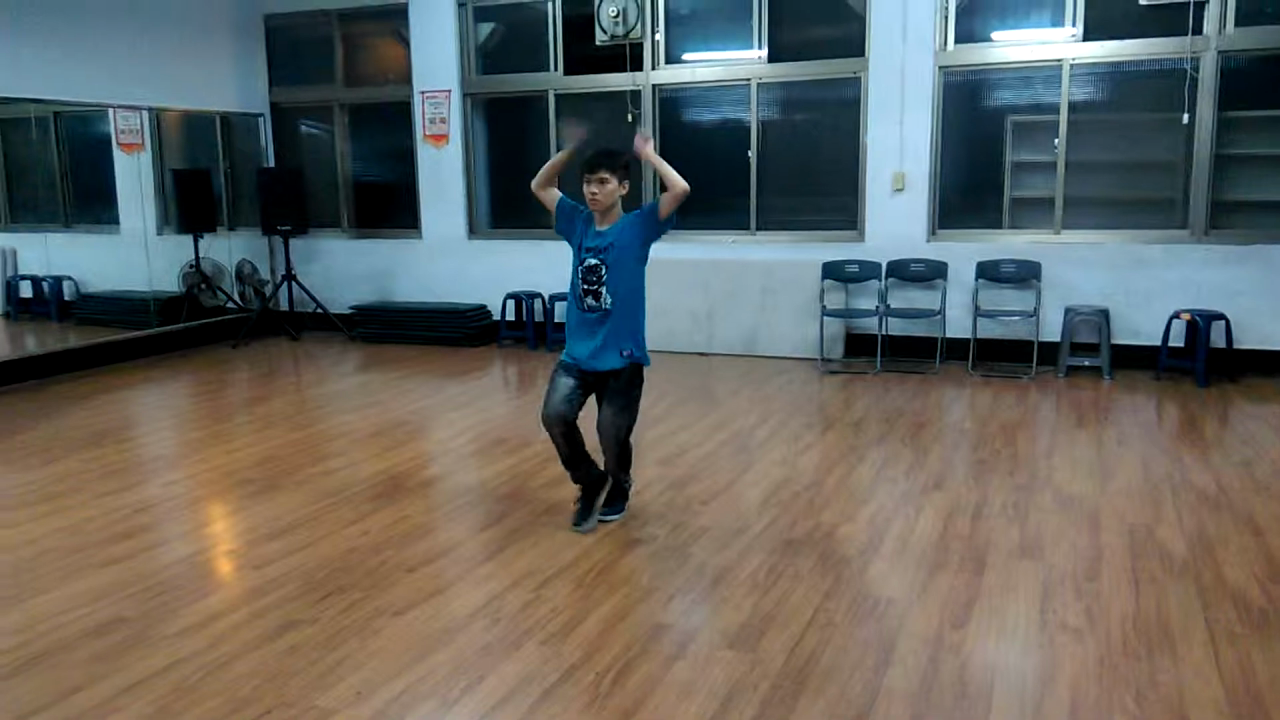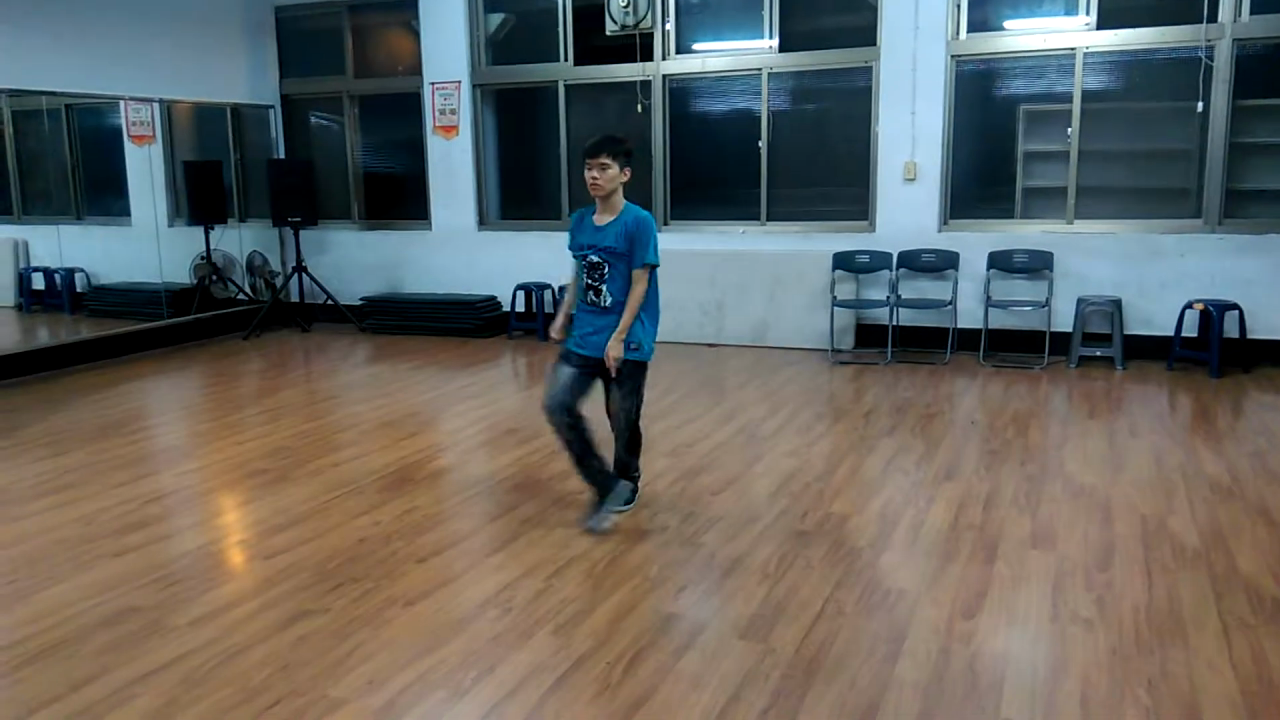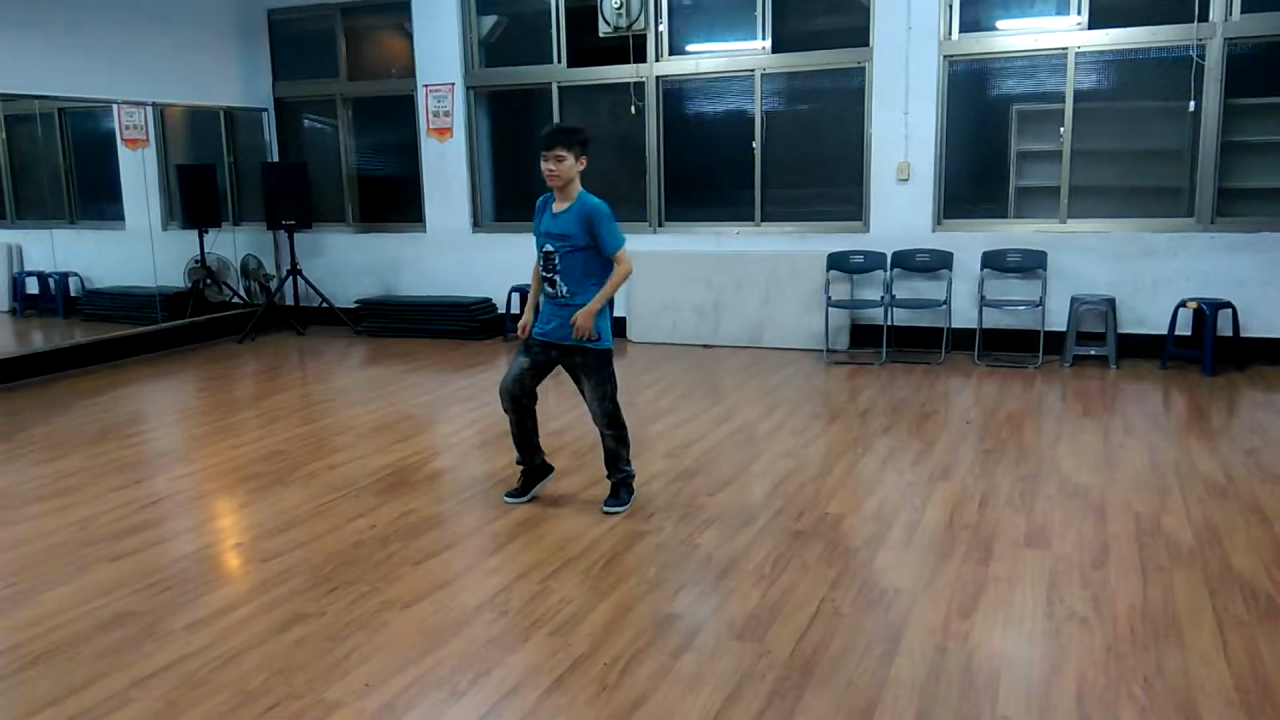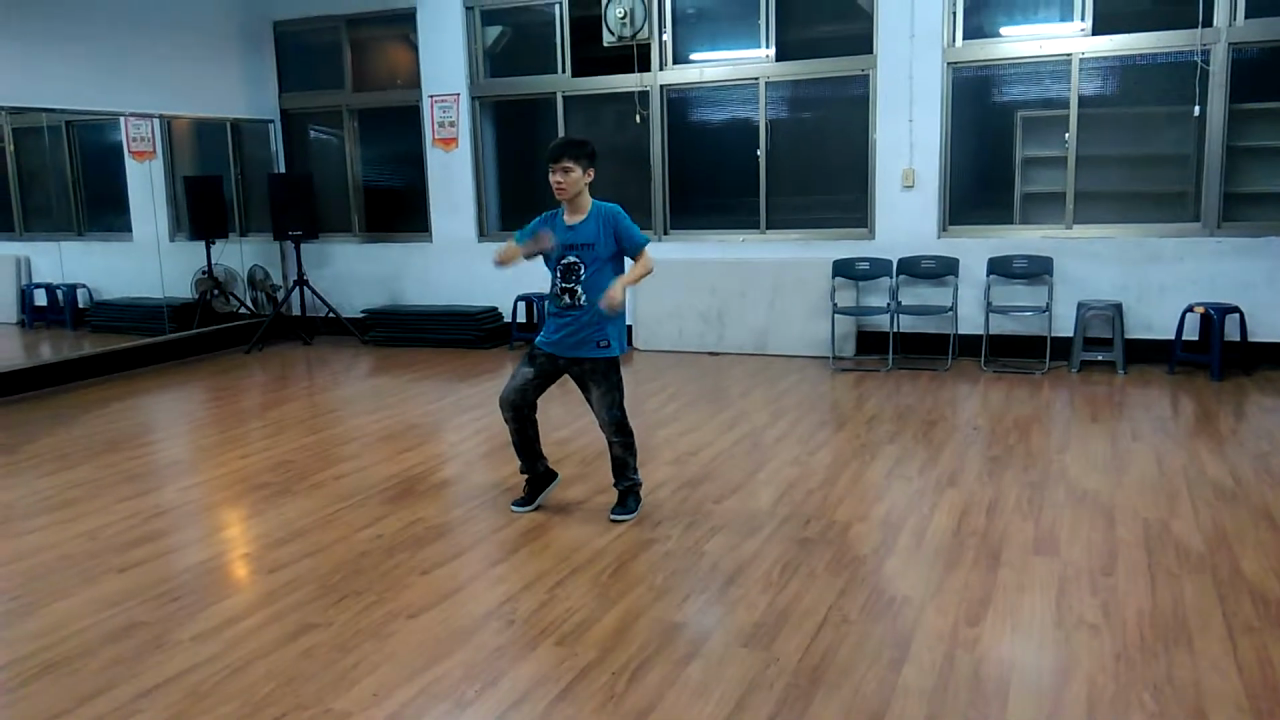
dt=0.5s
person 1, frame 1
left shoulder: (639, 226)
right shoulder: (578, 221)
left elbow: (681, 190)
right elbow: (538, 186)
left wrist: (648, 154)
right wrist: (568, 149)
left hip: (622, 352)
right hip: (578, 350)
left knee: (613, 435)
right knee: (555, 415)
left ankle: (618, 487)
right ankle: (590, 481)
person 1, frame 2
left shoulder: (639, 222)
right shoulder: (579, 222)
left elbow: (640, 287)
left wrist: (619, 338)
right wrist: (563, 317)
left hip: (626, 343)
right hip: (583, 337)
left knee: (624, 421)
right knee: (556, 405)
left ankle: (627, 482)
right ankle: (605, 484)
person 1, frame 3
left shoulder: (593, 210)
right shoulder: (543, 207)
left elbow: (623, 266)
left wrist: (591, 309)
right wrist: (530, 309)
left hip: (585, 331)
right hip: (546, 327)
left knee: (603, 410)
right knee: (512, 390)
left ankle: (622, 480)
right ankle: (534, 468)
person 1, frame 4
left shoulder: (611, 217)
right shoulder: (546, 223)
left elbow: (646, 262)
right elbow: (501, 258)
left wrist: (620, 283)
right wrist: (528, 247)
left hip: (597, 342)
right hip: (553, 338)
left knee: (612, 420)
right knee: (513, 401)
left ankle: (629, 488)
right ankle: (539, 476)
